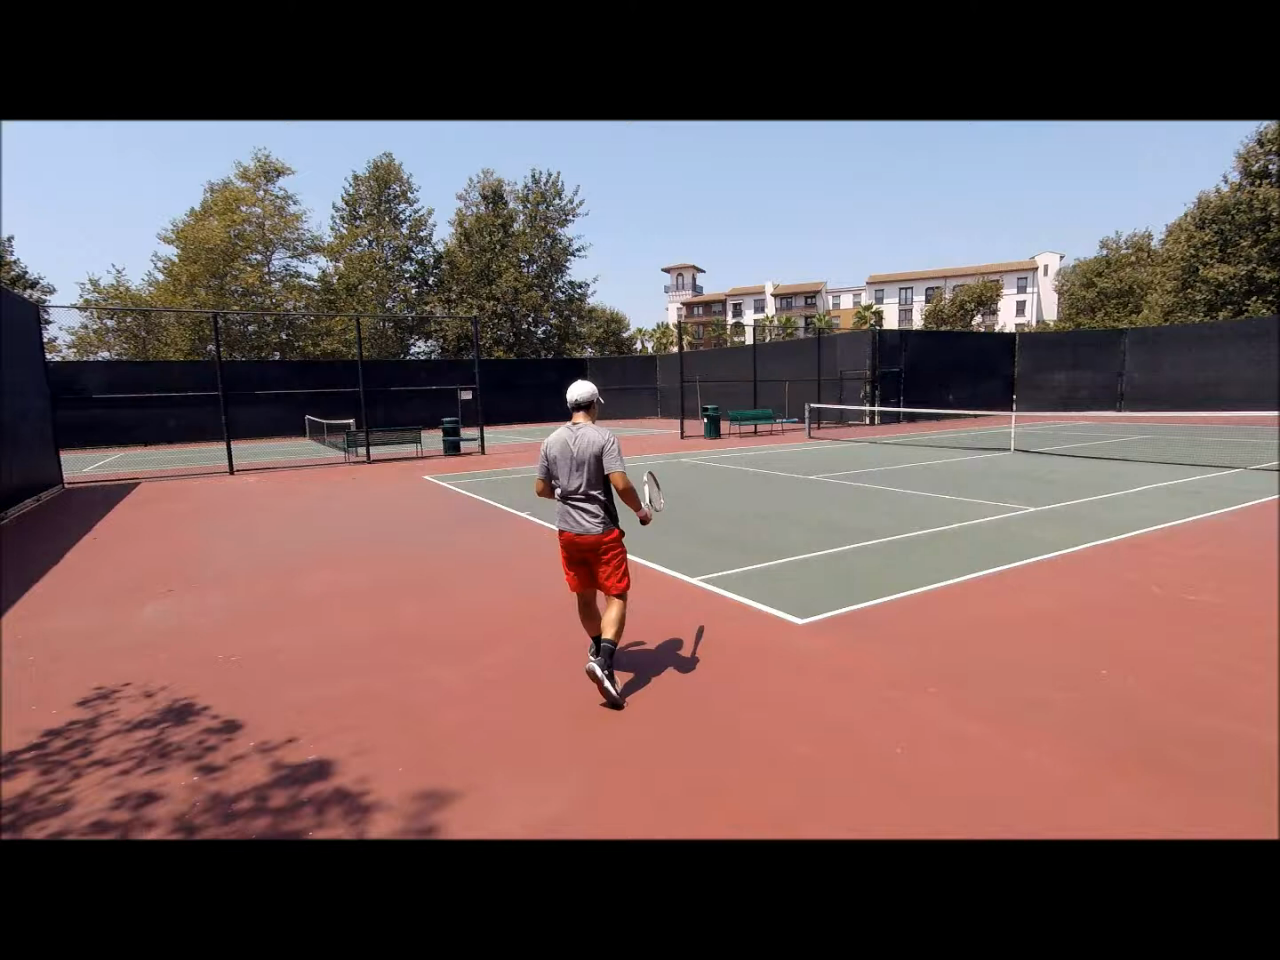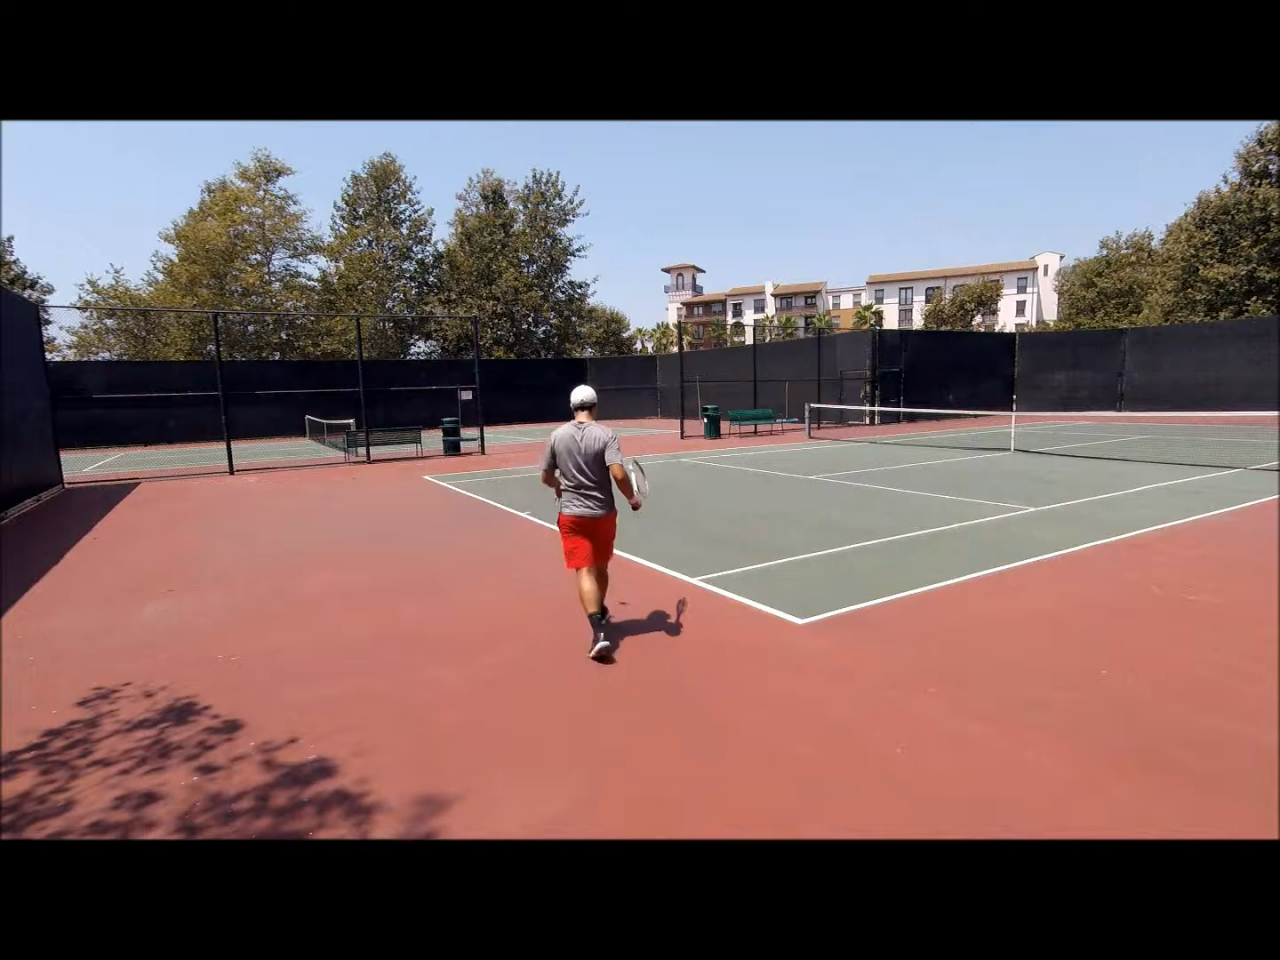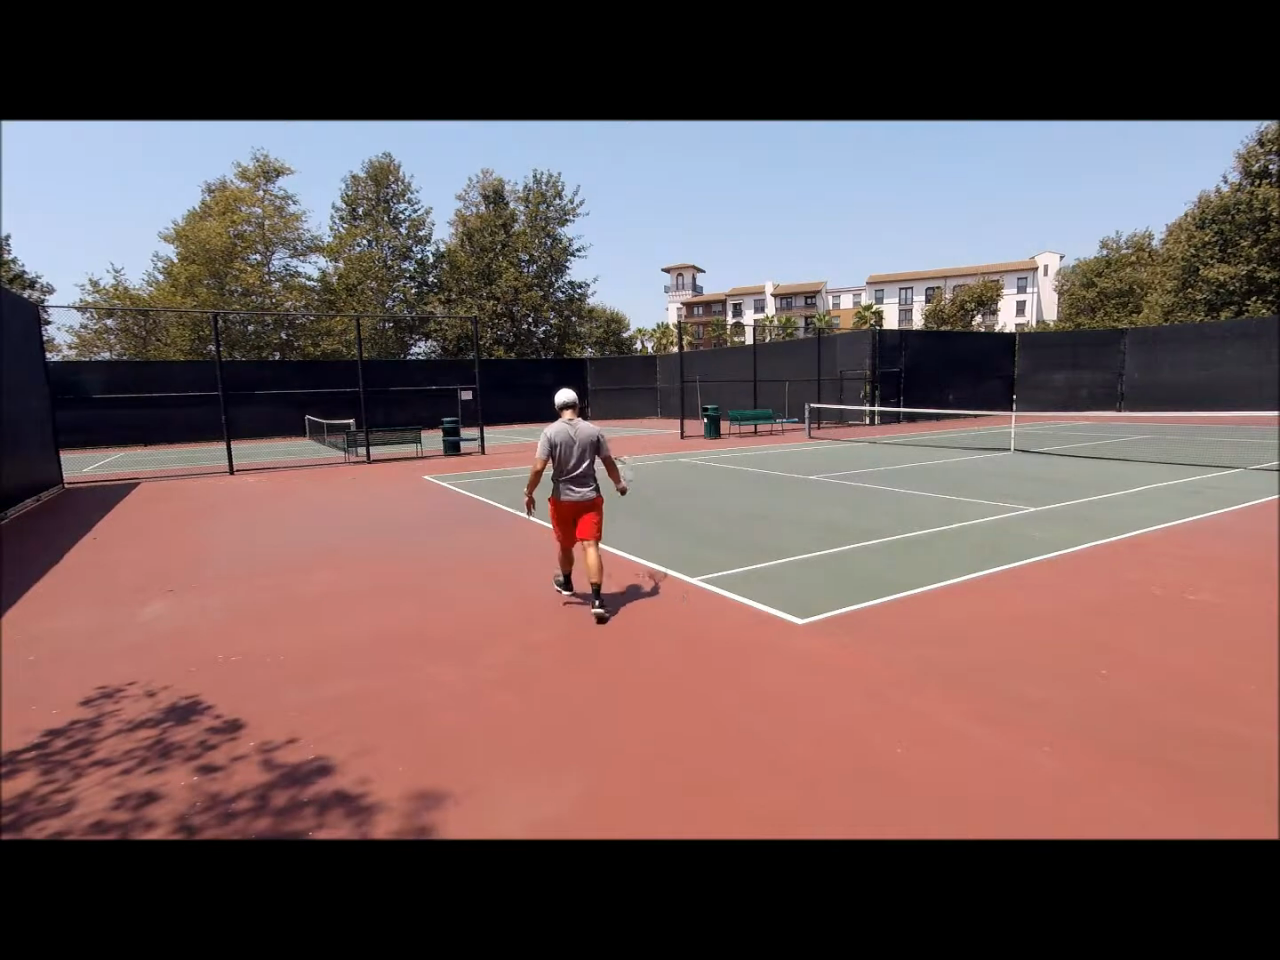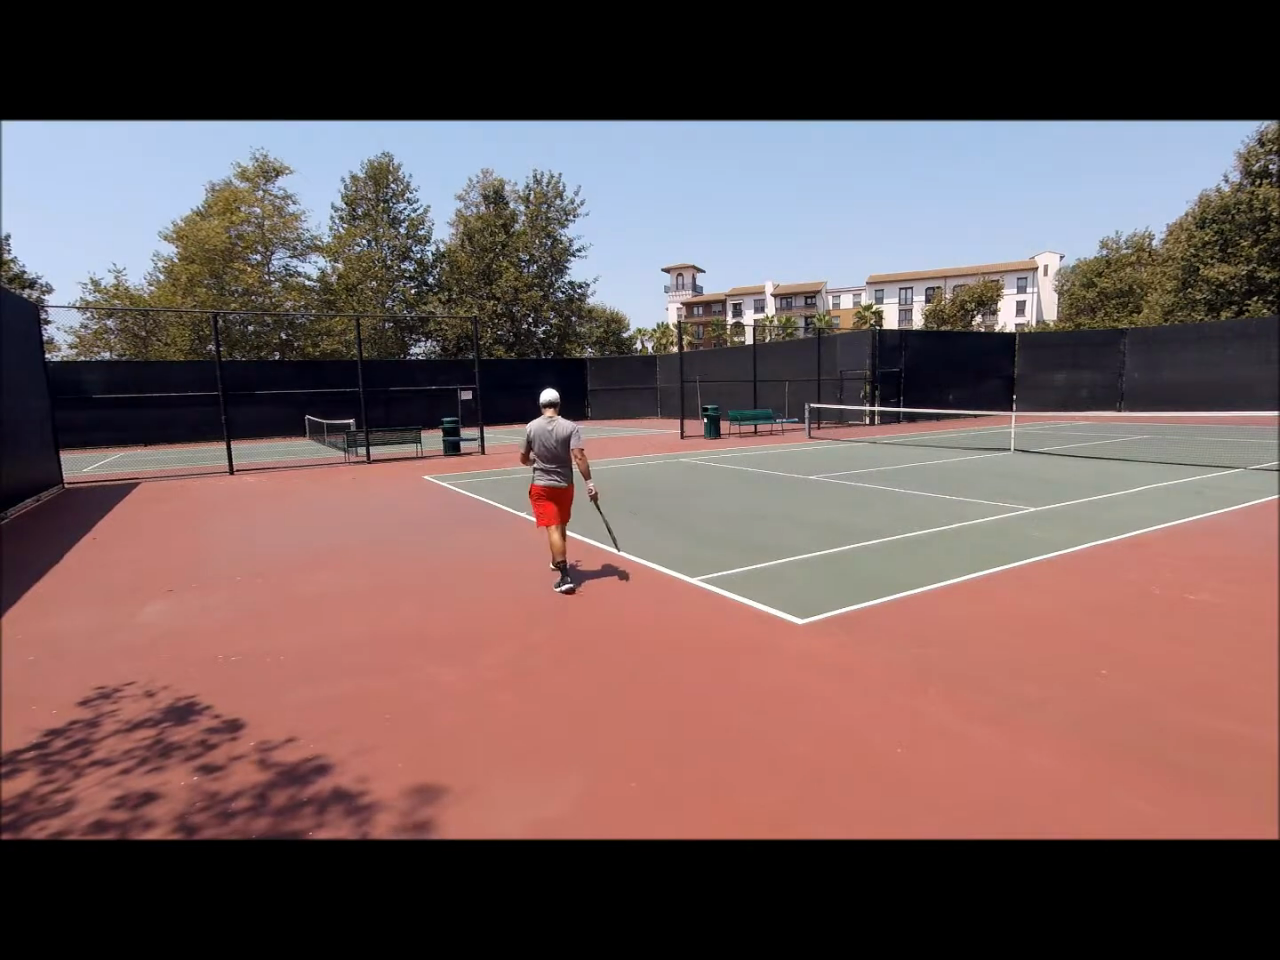
dt=0.5s
person 1, frame 1
left shoulder: (551, 441)
right shoulder: (604, 437)
left elbow: (541, 490)
right elbow: (621, 485)
right wrist: (640, 510)
left hip: (568, 531)
right hip: (602, 530)
left knee: (584, 595)
right knee: (617, 598)
left ankle: (597, 649)
right ankle: (603, 658)
person 1, frame 2
left shoulder: (557, 436)
right shoulder: (606, 435)
left elbow: (546, 477)
right elbow: (619, 475)
right wrist: (632, 498)
left hip: (571, 515)
right hip: (603, 512)
left knee: (585, 573)
right knee: (600, 567)
left ankle: (599, 633)
right ankle: (599, 612)
person 1, frame 3
left shoulder: (550, 432)
right shoulder: (593, 430)
left elbow: (538, 468)
right elbow: (609, 464)
left wrist: (529, 494)
right wrist: (619, 483)
left hip: (562, 498)
right hip: (590, 497)
left knee: (565, 545)
right knee: (591, 546)
left ankle: (566, 583)
right ankle: (597, 600)
person 1, frame 4
left shoulder: (531, 427)
right shoulder: (570, 426)
left elbow: (524, 459)
right elbow: (579, 457)
right wrist: (589, 483)
left hip: (541, 485)
right hip: (565, 485)
left knee: (553, 529)
right knee: (560, 525)
left ankle: (565, 577)
right ankle: (559, 561)
